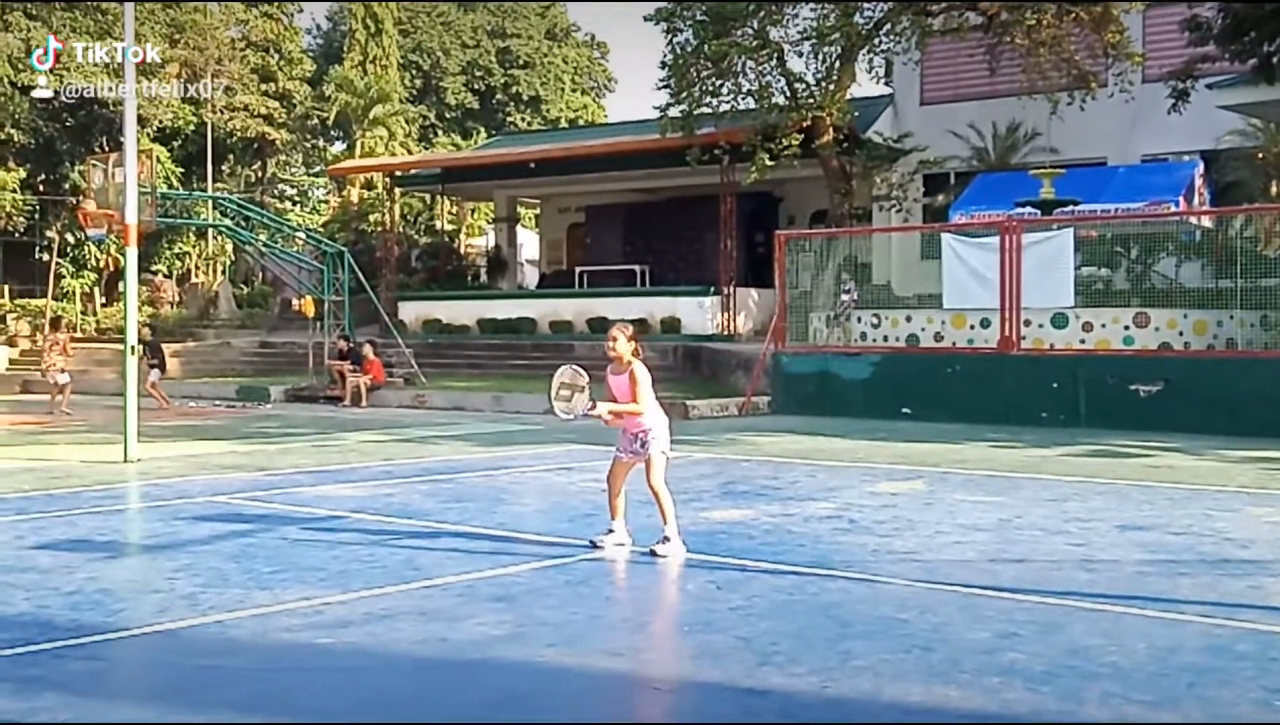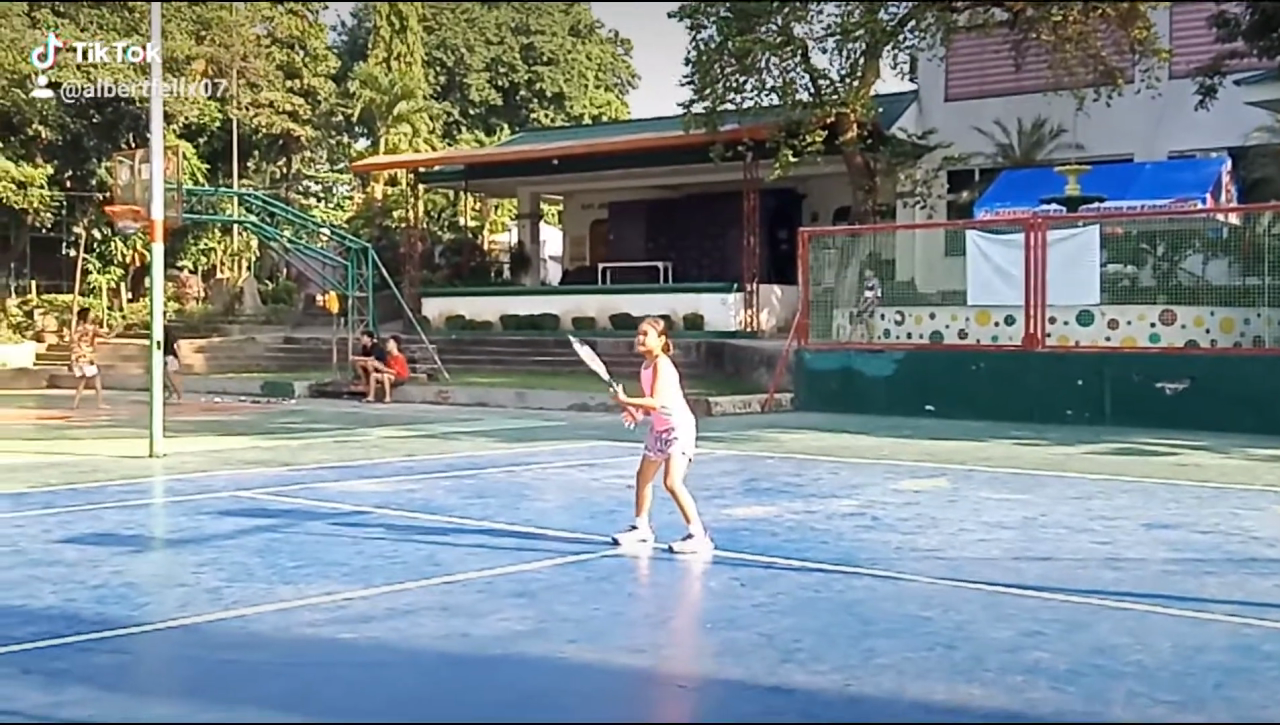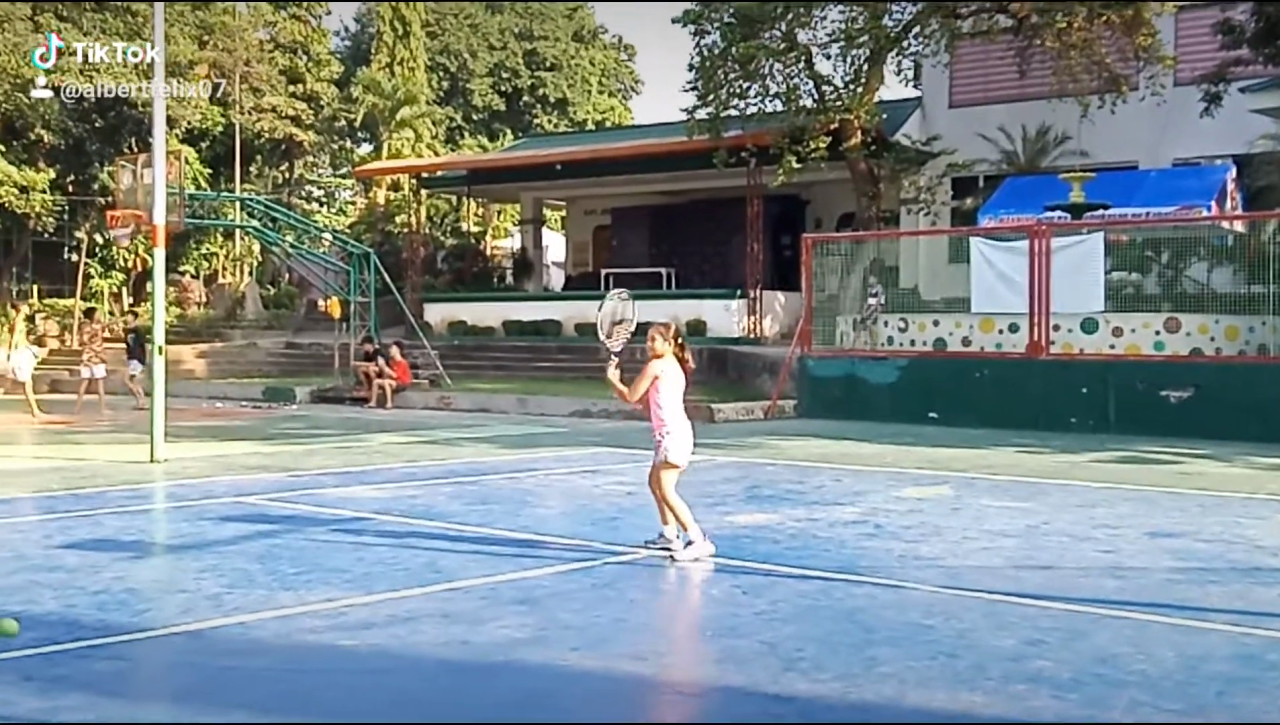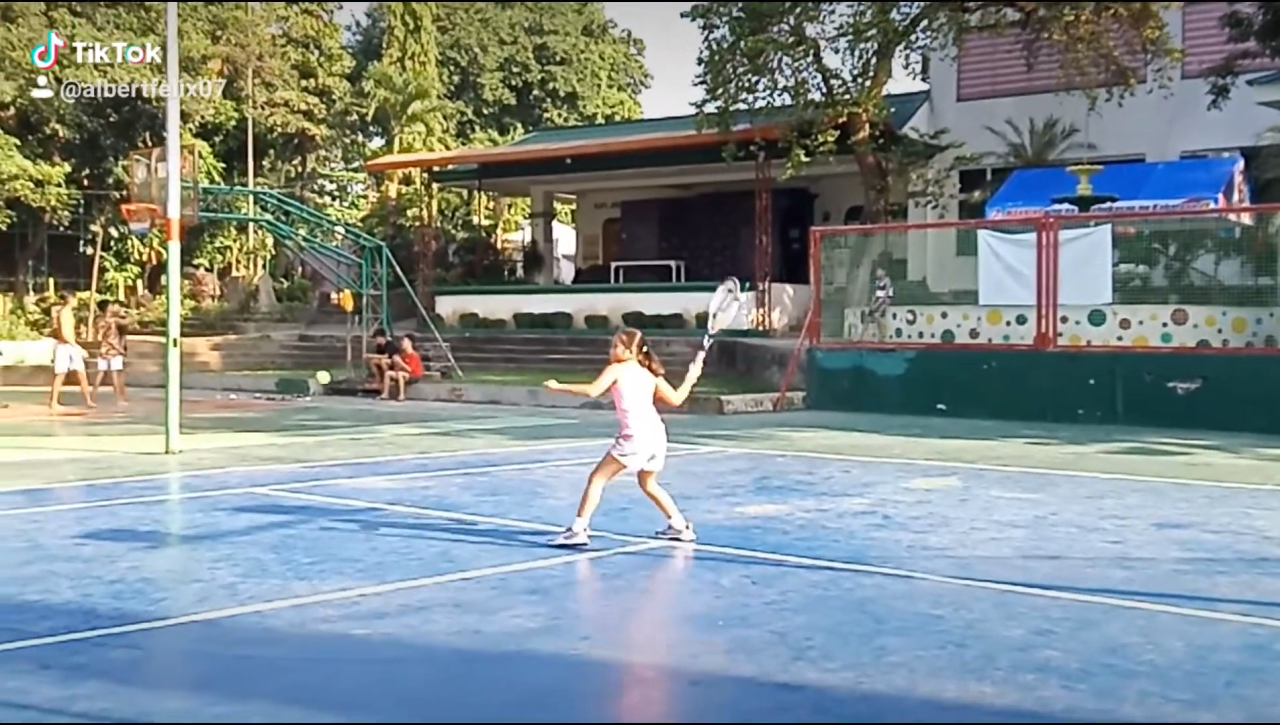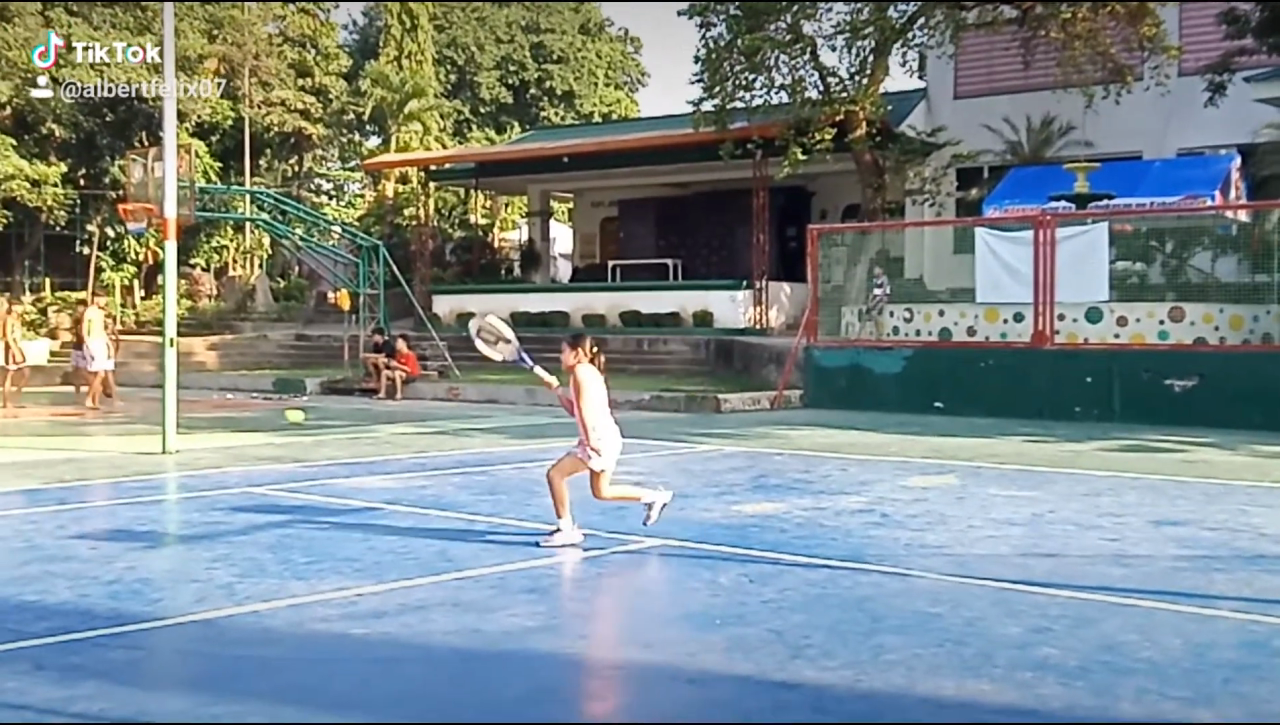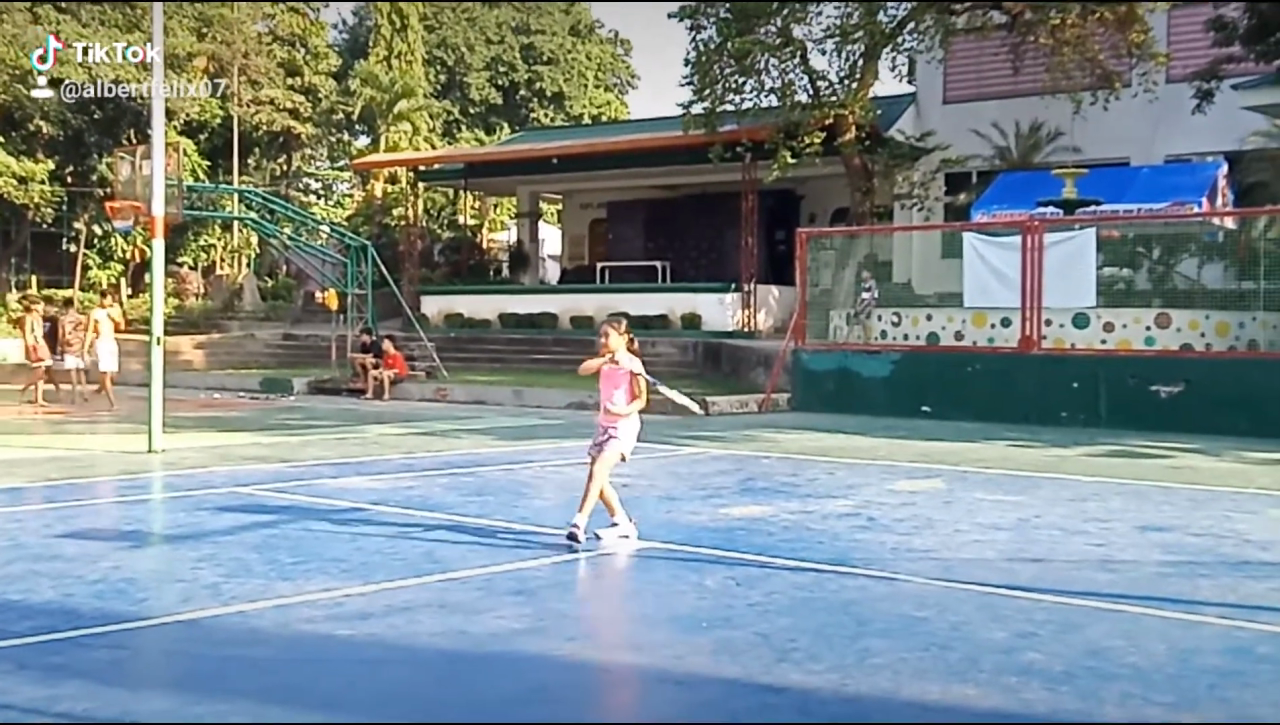
dt=0.4s
person 1, frame 1
left shoulder: (636, 370)
right shoulder: (610, 371)
left elbow: (641, 408)
left wrist: (609, 407)
right wrist: (611, 416)
left hip: (653, 429)
right hip: (630, 432)
left knee: (655, 482)
right knee: (614, 479)
left ankle: (673, 537)
right ankle: (619, 531)
person 1, frame 2
left shoulder: (660, 364)
right shoulder: (646, 365)
left elbow: (655, 402)
left wrist: (625, 400)
right wrist: (636, 411)
left hip: (678, 429)
right hip: (660, 430)
left knee: (672, 482)
right knee: (643, 477)
left ankle: (698, 535)
right ankle: (641, 527)
person 1, frame 3
left shoulder: (656, 365)
right shoulder: (675, 368)
left elbow: (632, 397)
right elbow: (648, 399)
left wrist: (613, 380)
right wrist: (622, 389)
left hip: (672, 434)
right hip: (675, 434)
left knee: (663, 490)
right knee: (659, 485)
left ankle: (698, 541)
right ankle: (670, 534)
person 1, frame 4
left shoulder: (616, 369)
right shoulder: (649, 375)
left elbow: (593, 390)
right elbow: (676, 399)
left wrist: (560, 387)
right wrist: (692, 376)
left hip: (635, 437)
right hip: (656, 434)
left knee: (597, 478)
right knee: (648, 484)
left ankle: (579, 529)
right ankle: (679, 525)
person 1, frame 5
left shoulder: (583, 370)
right shoulder: (588, 373)
left elbow: (584, 409)
right elbow: (573, 410)
left wrist: (589, 438)
right wrist: (556, 388)
left hip: (600, 437)
right hip: (606, 438)
left knee: (554, 474)
right knee: (602, 490)
left ankle: (567, 529)
right ankle: (653, 496)
person 1, frame 6
left shoulder: (633, 364)
right shoulder: (605, 359)
left elbow: (641, 400)
right elbow: (583, 370)
left wrist: (624, 412)
right wrist: (607, 359)
left hip: (623, 427)
right hip: (603, 426)
left knee: (598, 471)
right knee: (599, 478)
left ankle: (580, 523)
right ankle: (623, 523)
